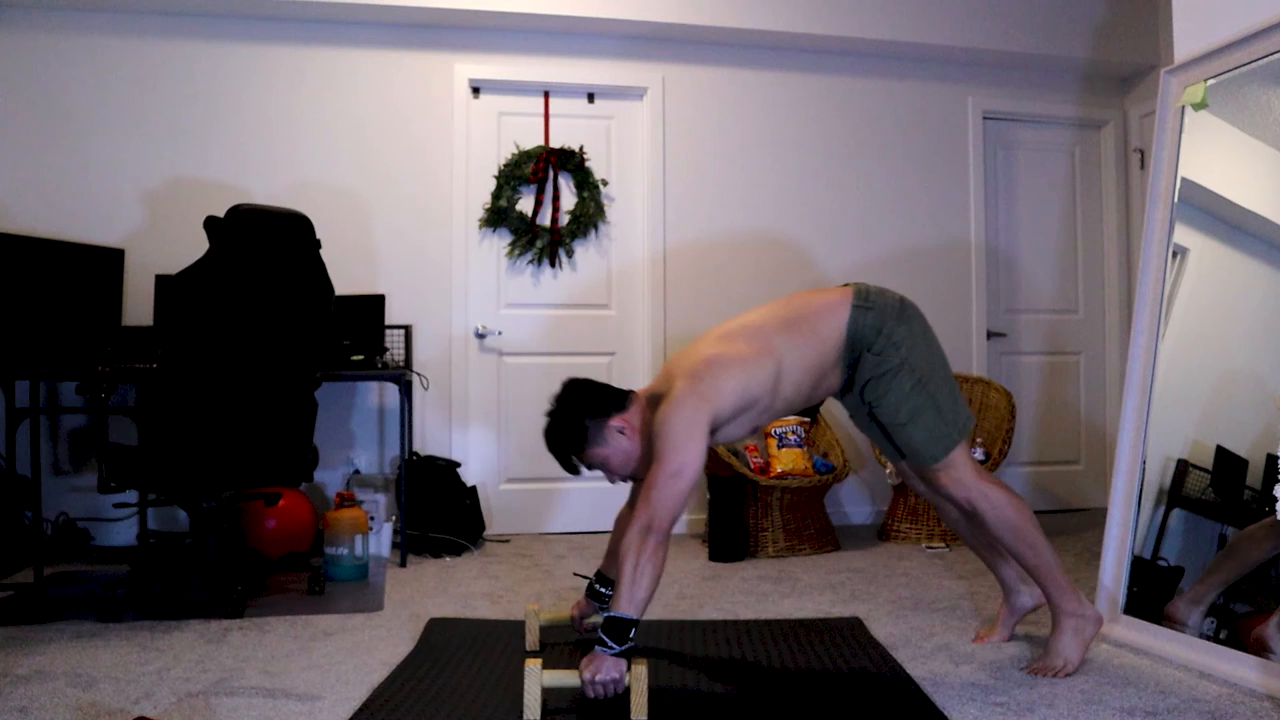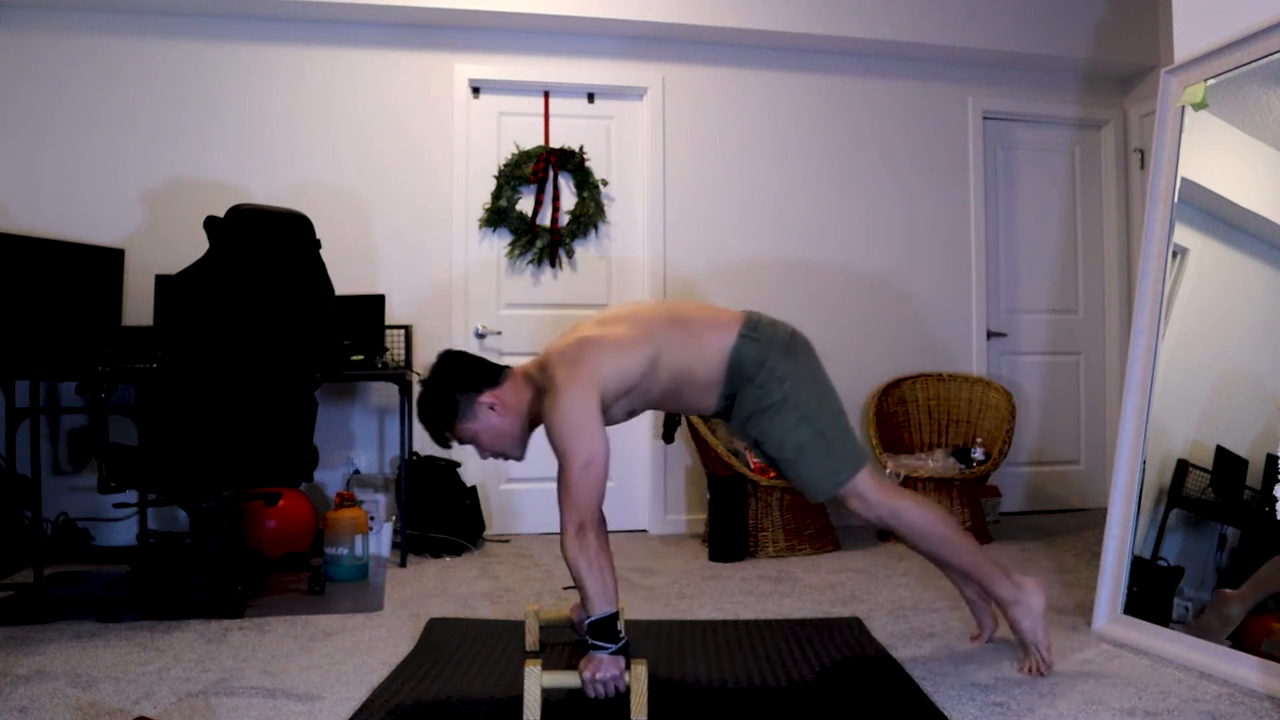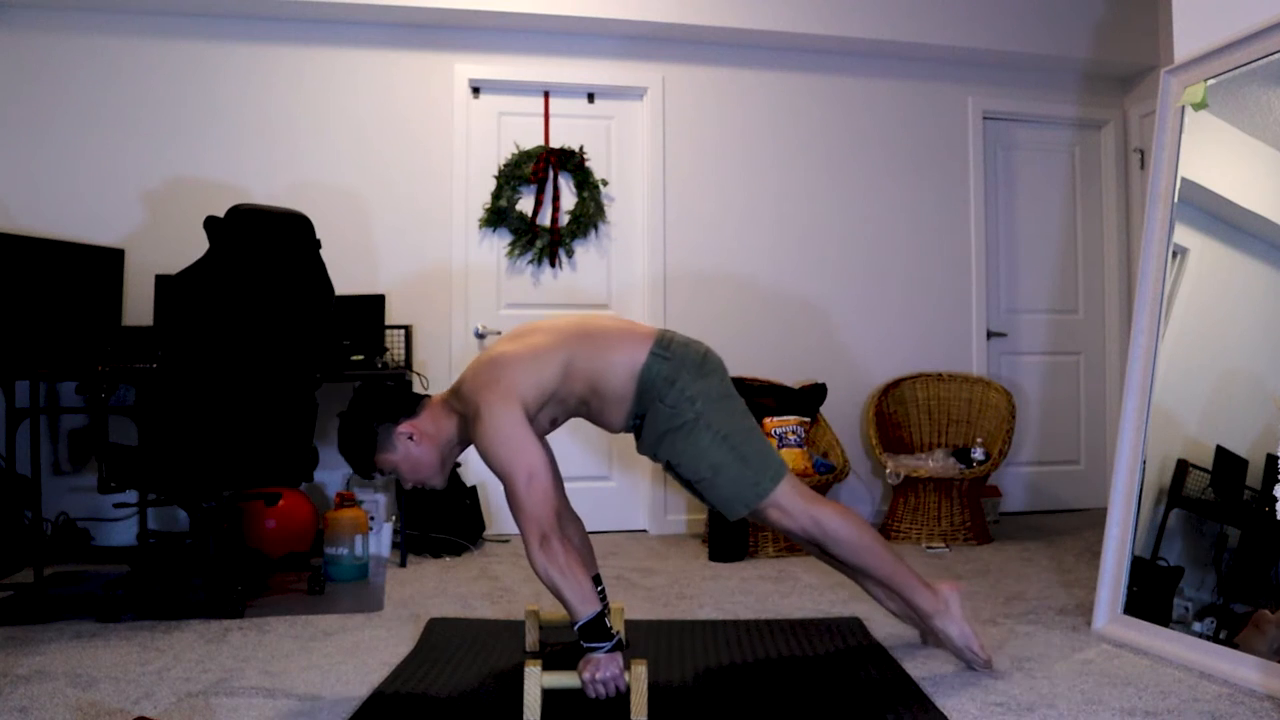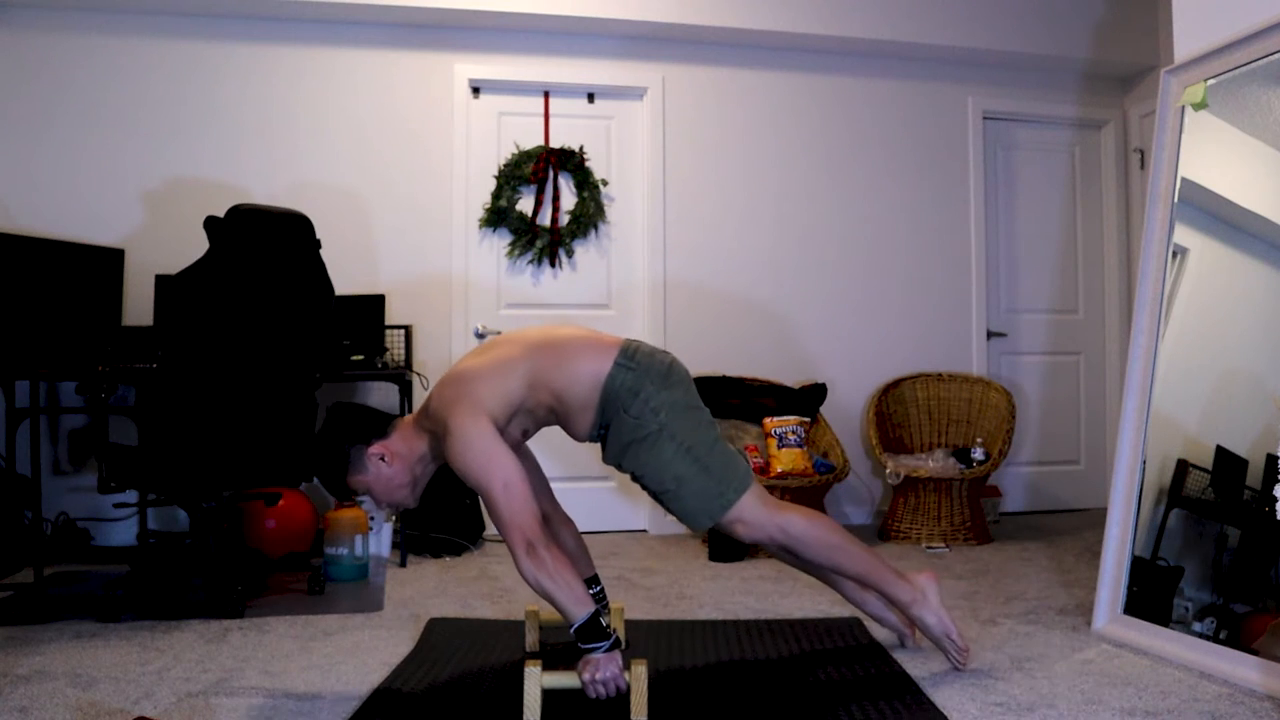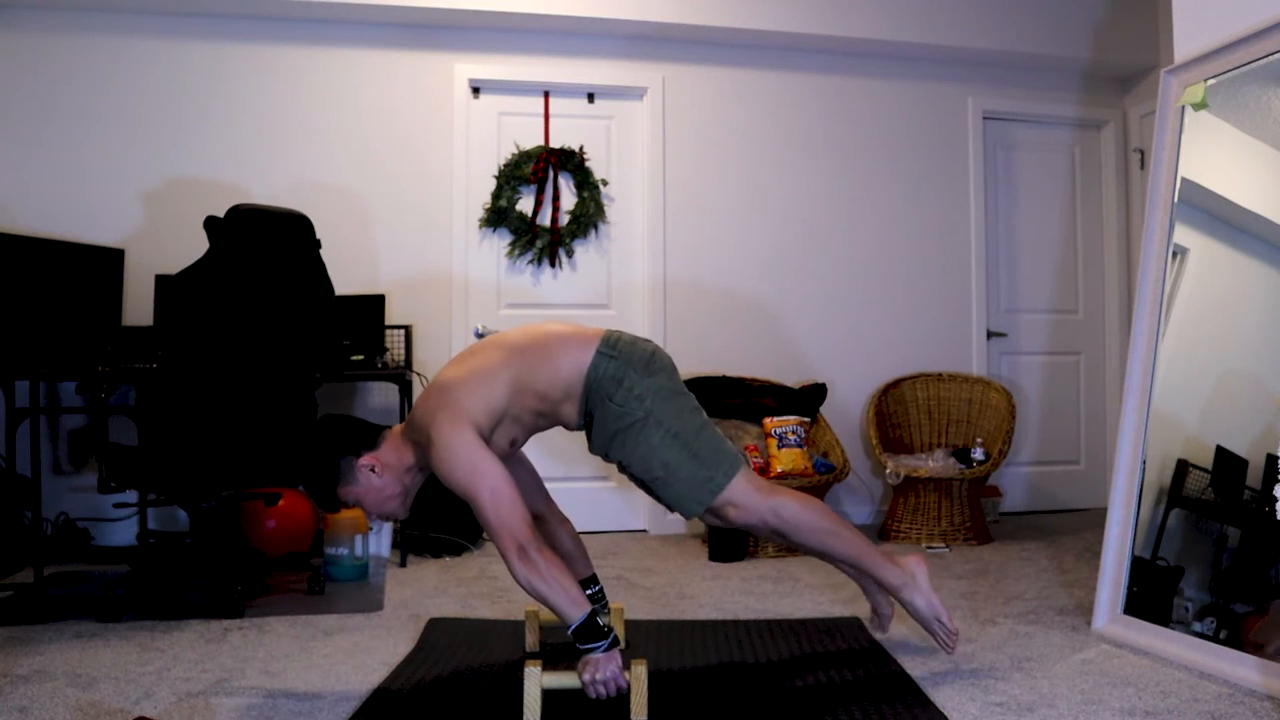
dt=0.4s
person 1, frame 1
left shoulder: (682, 410)
right shoulder: (660, 403)
left elbow: (649, 534)
right elbow: (637, 515)
left wrist: (614, 642)
right wrist: (599, 595)
left hip: (877, 333)
right hip: (854, 345)
left knee: (958, 481)
right knee: (928, 481)
left ankle: (1072, 607)
right ankle: (1018, 588)
person 1, frame 2
left shoulder: (565, 392)
right shoulder: (552, 377)
left elbow: (581, 526)
right elbow: (588, 512)
left wrist: (606, 640)
right wrist: (596, 602)
left hip: (759, 366)
right hip: (750, 364)
left knee: (867, 495)
right knee: (858, 493)
left ankle: (1009, 591)
right ankle: (974, 586)
person 1, frame 3
left shoulder: (488, 414)
right shoulder: (486, 398)
left elbow: (543, 539)
right elbow: (558, 514)
left wrist: (599, 641)
right wrist: (595, 601)
left hip: (671, 385)
right hip: (667, 380)
left knee: (790, 509)
right knee: (780, 512)
left ankle: (929, 601)
right ankle: (908, 600)
person 1, frame 4
left shoulder: (457, 430)
right shoulder: (470, 419)
left elbow: (530, 547)
right elbow: (548, 516)
left wrist: (596, 641)
right wrist: (594, 603)
left hip: (634, 396)
right hip: (631, 390)
left knee: (756, 520)
right knee: (746, 517)
left ankle: (907, 592)
right ankle: (869, 595)
person 1, frame 5
left shoulder: (443, 439)
right shoulder: (454, 424)
left elbow: (522, 550)
right elbow: (542, 515)
left wrist: (594, 641)
right wrist: (592, 604)
left hip: (619, 383)
right hip: (616, 379)
left knee: (746, 501)
right knee: (732, 500)
left ankle: (894, 575)
right ankle: (866, 564)
